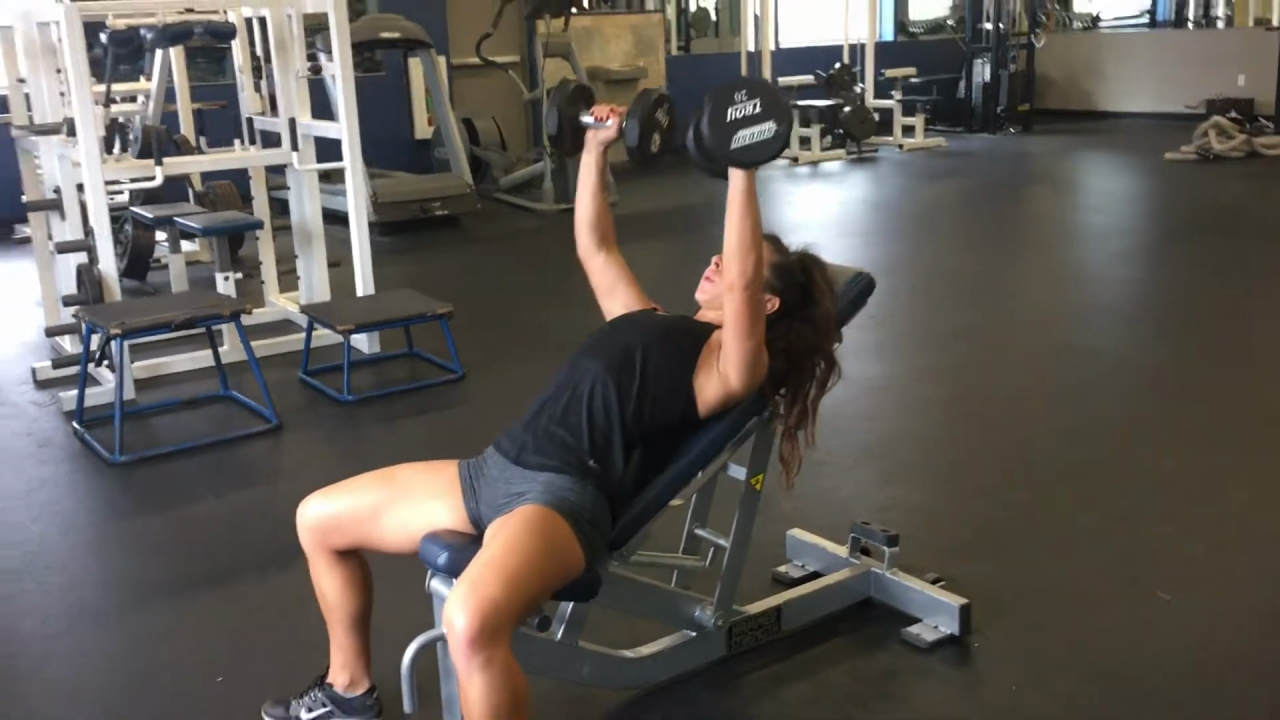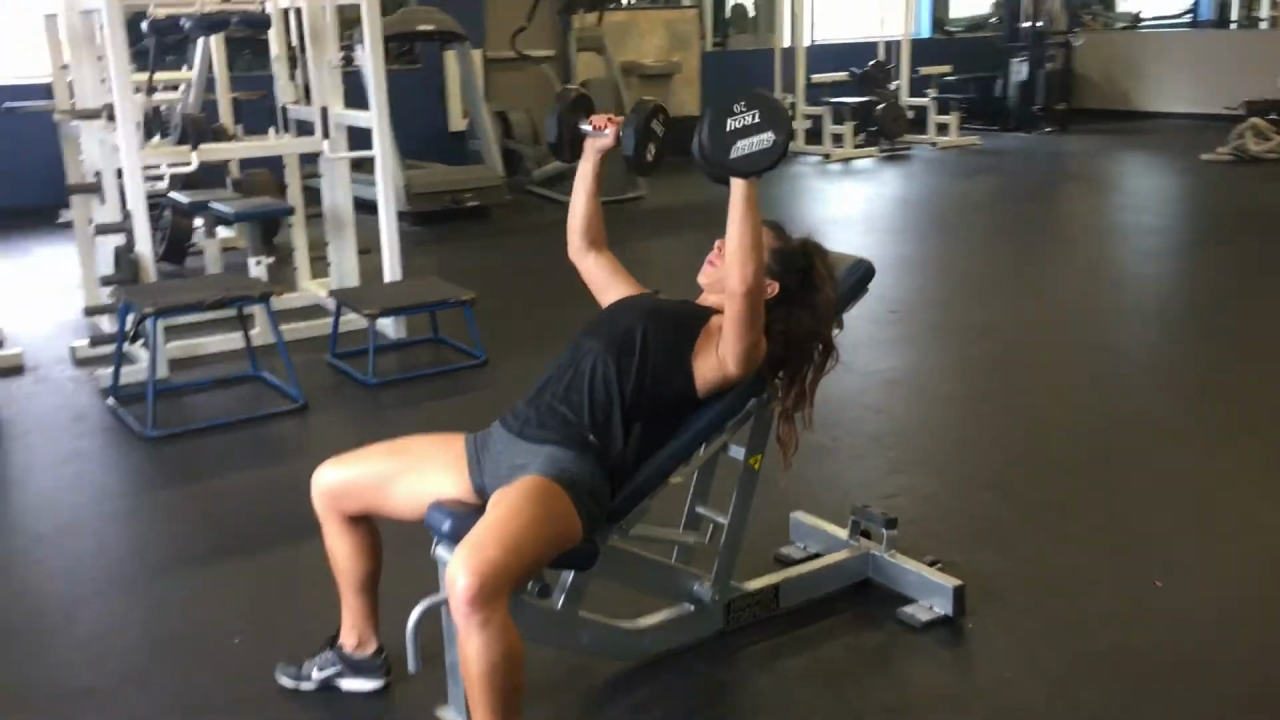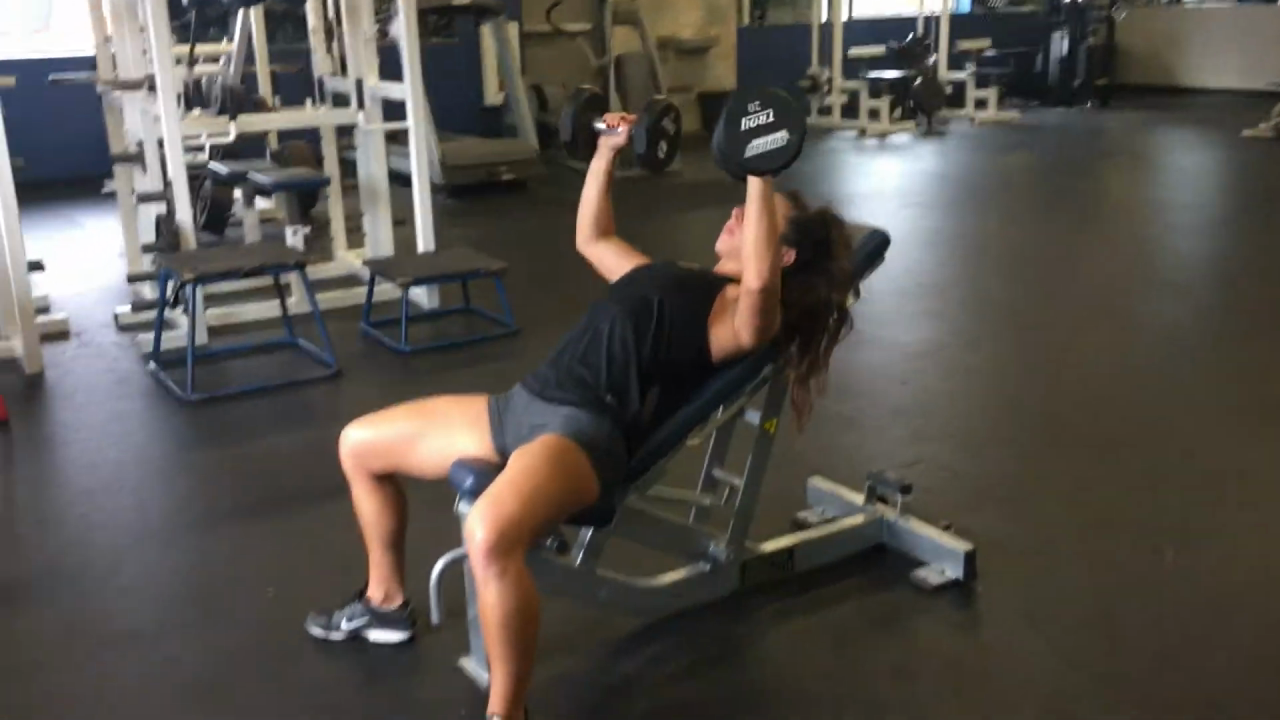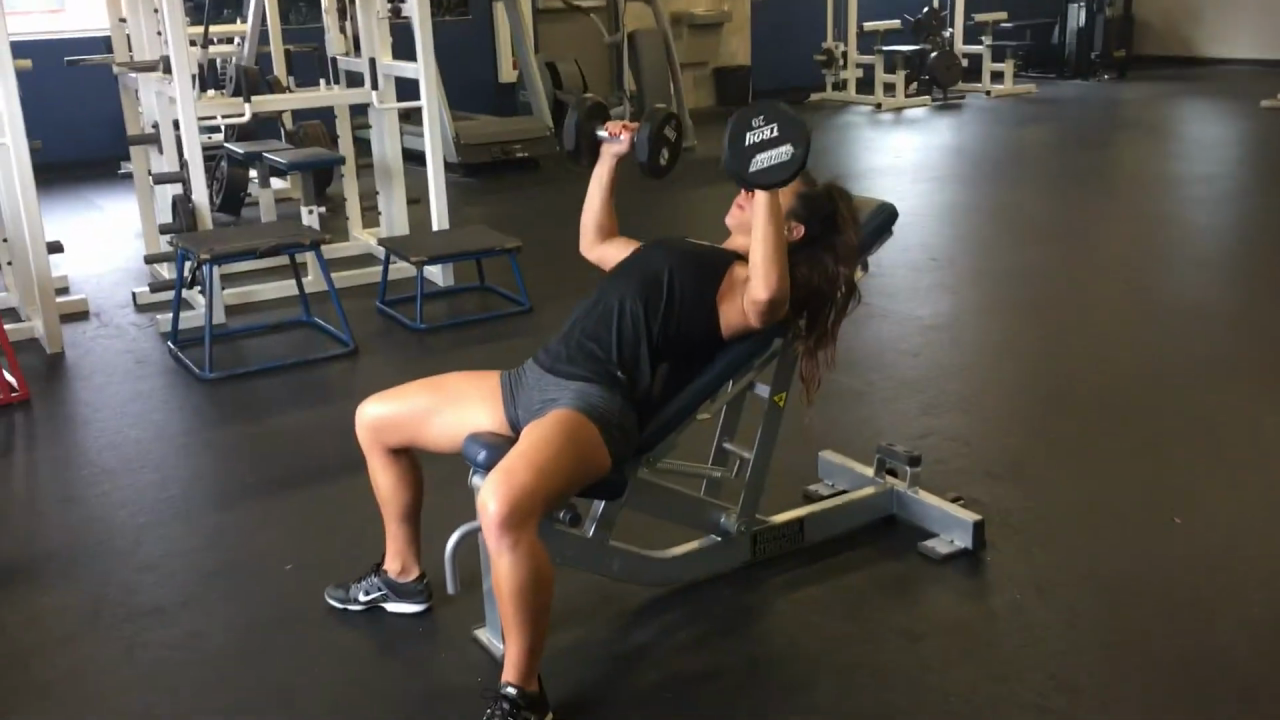
dt=0.2s
person 1, frame 1
left shoulder: (734, 361)
right shoulder: (651, 321)
left elbow: (741, 283)
right elbow: (594, 246)
left wrist: (741, 167)
right wrist: (595, 147)
left hip: (566, 495)
right hip: (496, 468)
left knee: (473, 625)
right knee: (318, 518)
person 1, frame 2
left shoulder: (733, 345)
right shoulder: (655, 306)
left elbow: (743, 286)
right elbow: (584, 247)
left wrist: (742, 176)
right wrist: (593, 154)
left hip: (566, 467)
right hip: (503, 441)
left knee: (473, 584)
right knee: (333, 487)
right ankle: (359, 650)
person 1, frame 3
left shoulder: (747, 313)
right shoulder: (677, 278)
left elbow: (760, 282)
right elbow: (593, 239)
left wrist: (761, 174)
right wrist: (606, 151)
left hip: (585, 426)
right hip: (523, 402)
left knee: (490, 534)
right knee: (359, 445)
right ankle: (386, 602)
person 1, frame 4
left shoulder: (749, 282)
right shoulder: (692, 254)
left elbow: (769, 296)
right elbow: (595, 241)
left wrist: (768, 187)
right wrist: (609, 157)
left hip: (596, 400)
right hip: (536, 377)
left knee: (503, 506)
right knee: (374, 419)
right ankle: (403, 574)
